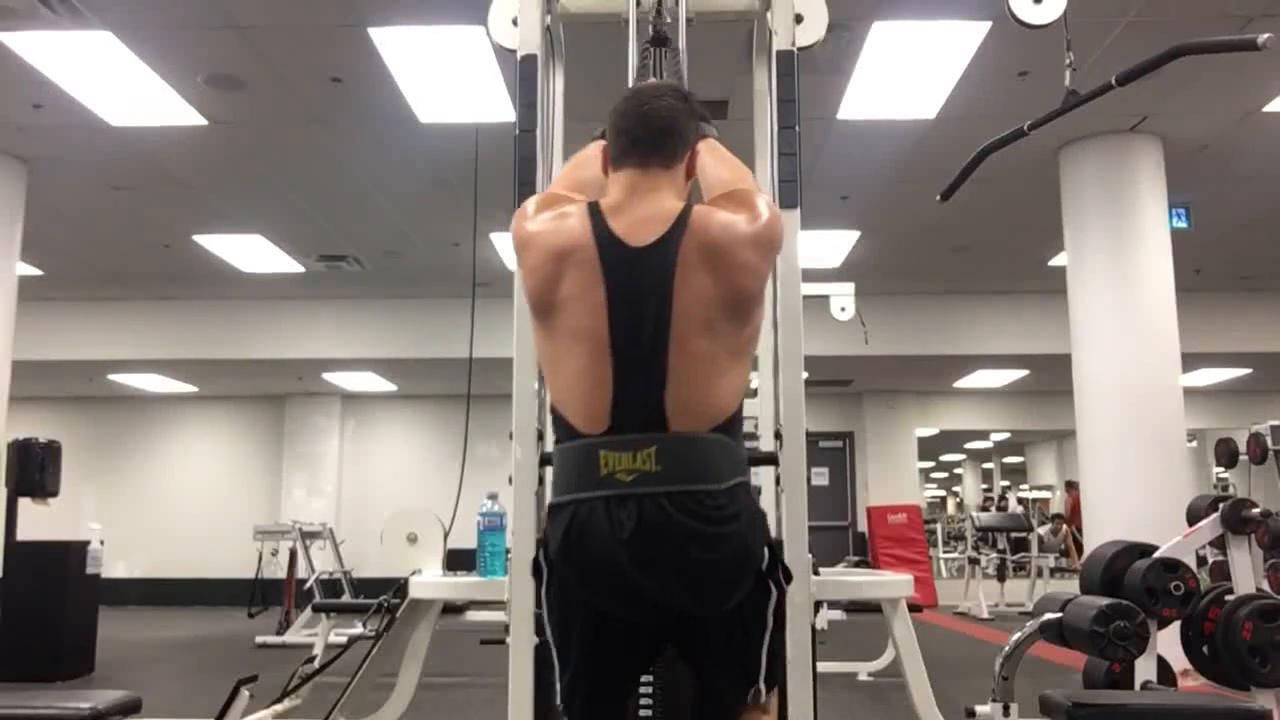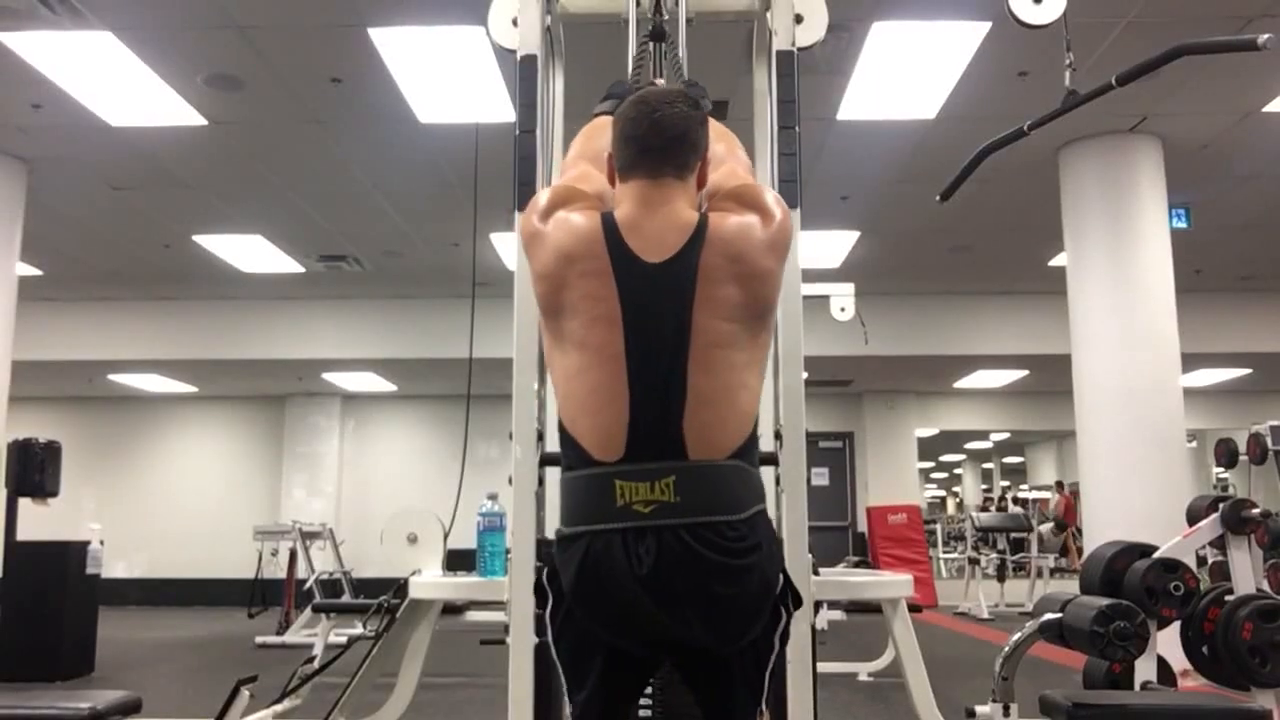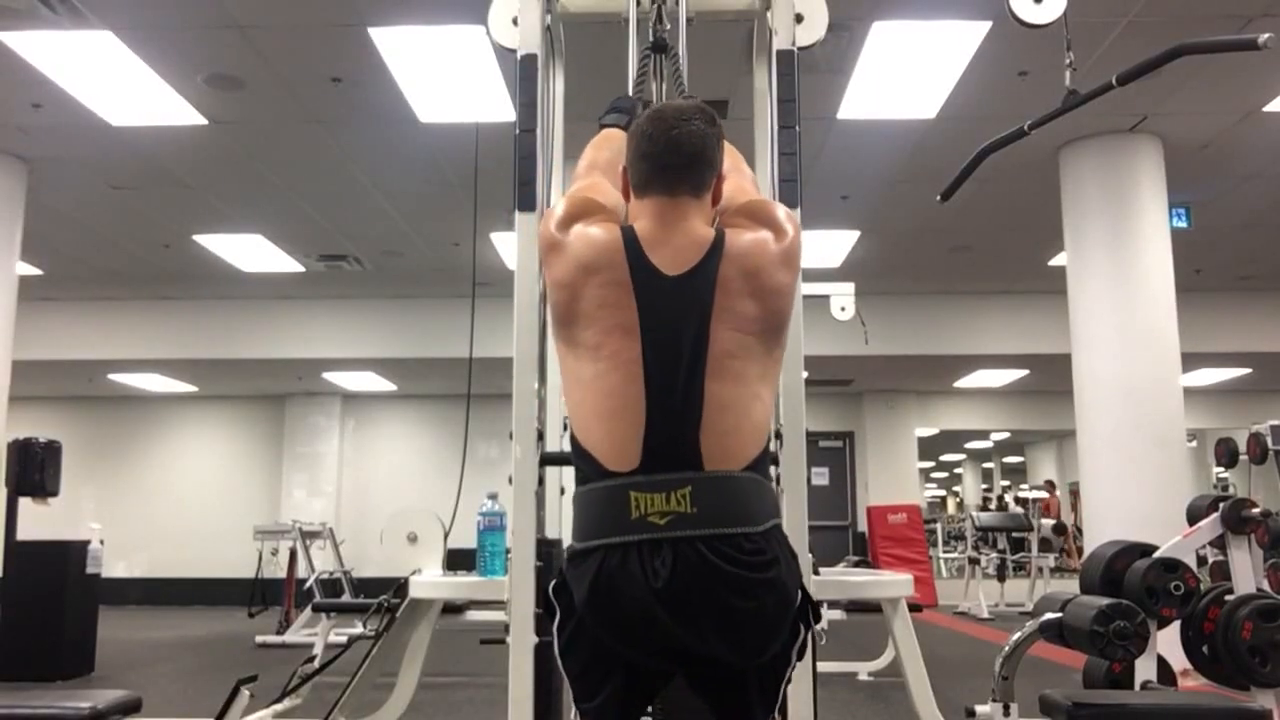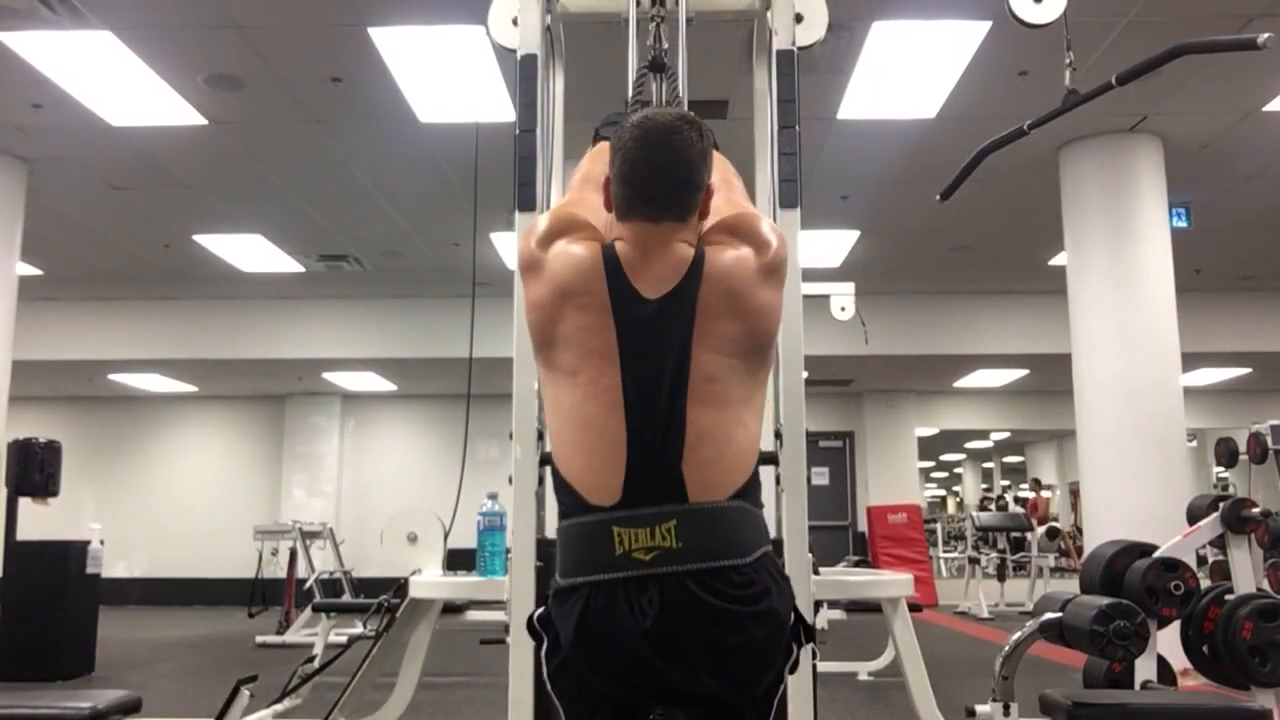
dt=0.5s
person 1, frame 1
left shoulder: (542, 230)
right shoulder: (745, 228)
right elbow: (732, 178)
left wrist: (608, 139)
right wrist: (705, 135)
left hip: (587, 525)
right hip: (709, 521)
person 1, frame 2
left shoulder: (556, 233)
right shoulder: (755, 232)
left elbow: (580, 164)
right elbow: (730, 160)
left wrist: (608, 110)
right wrist: (697, 110)
left hip: (598, 556)
right hip: (725, 553)
person 1, frame 3
left shoulder: (573, 247)
right shoulder: (767, 249)
left elbow: (592, 171)
right elbow: (739, 179)
left wrist: (616, 121)
right wrist: (701, 133)
left hip: (611, 573)
right hip: (741, 568)
person 1, frame 4
left shoulder: (554, 262)
right shoulder: (752, 264)
left elbow: (582, 190)
right elbow: (727, 191)
left wrist: (610, 139)
right wrist: (693, 144)
left hip: (597, 608)
right hip: (734, 600)
